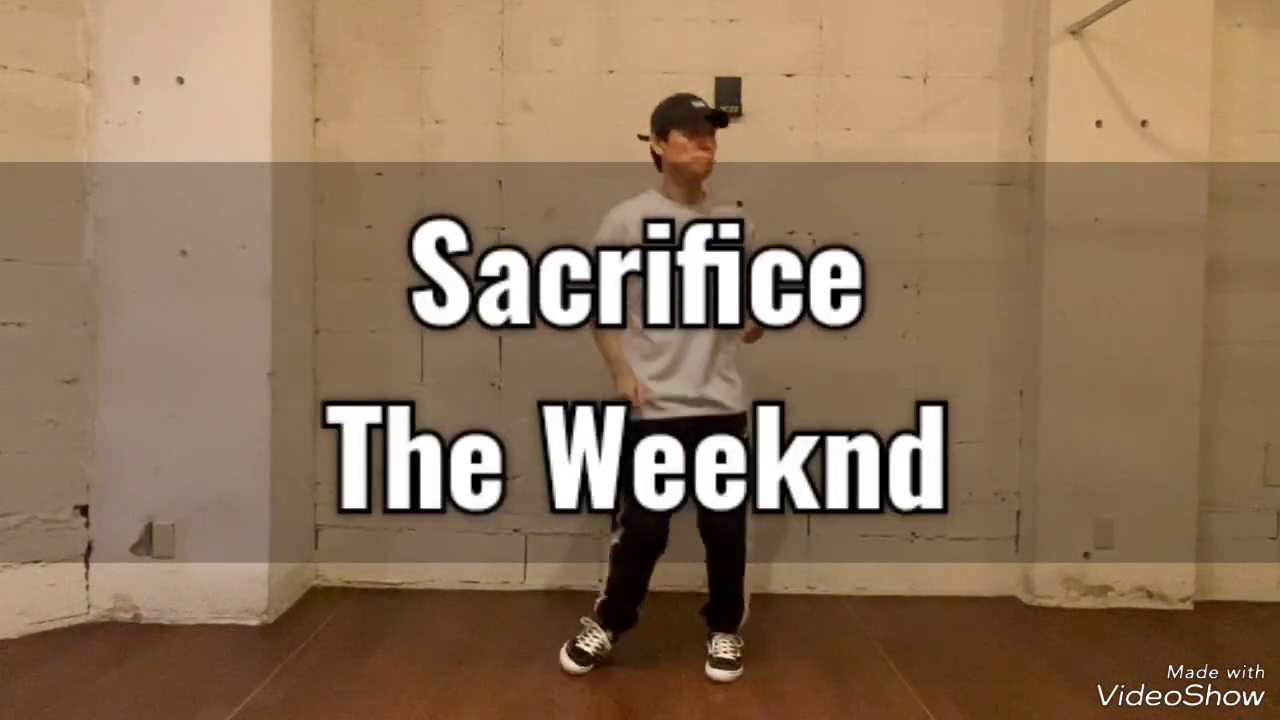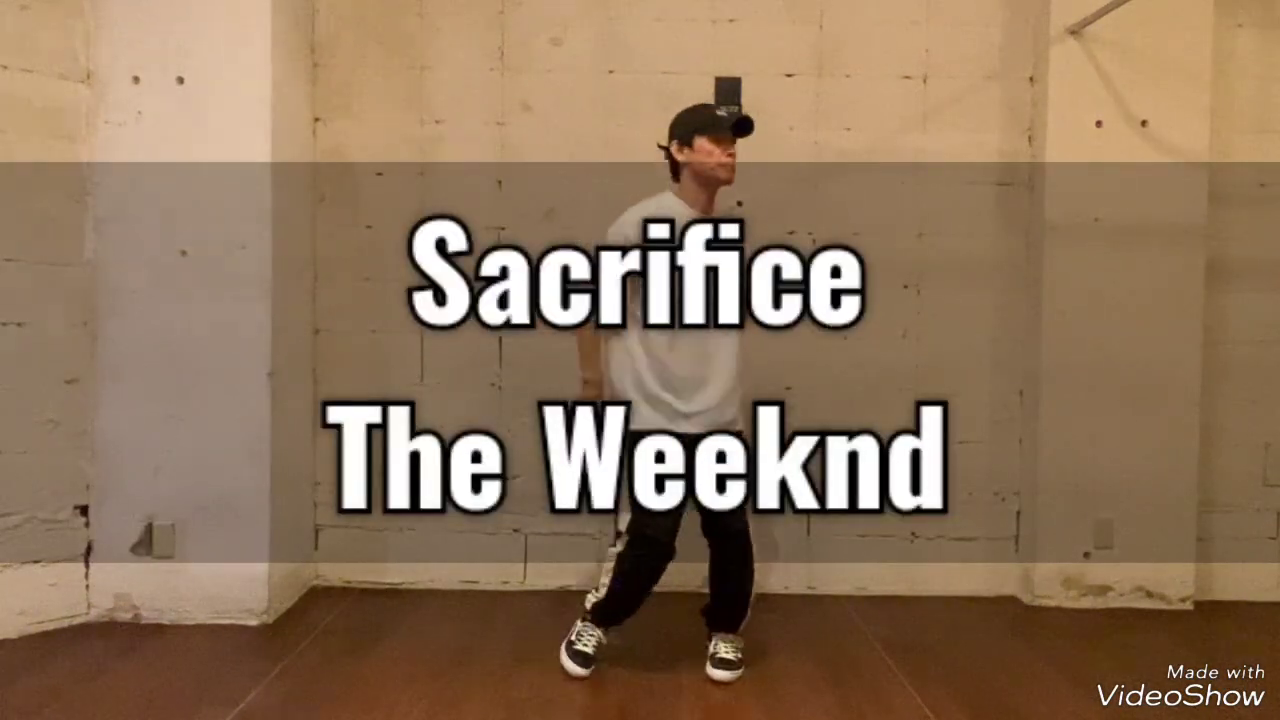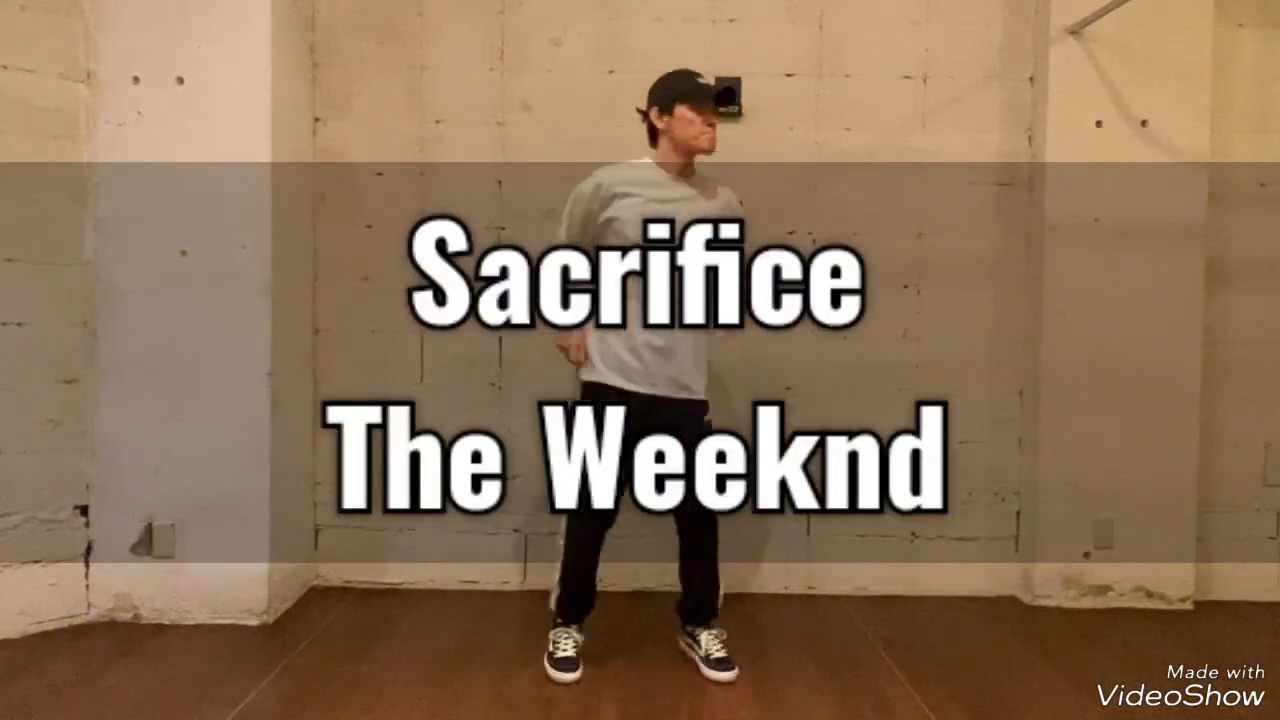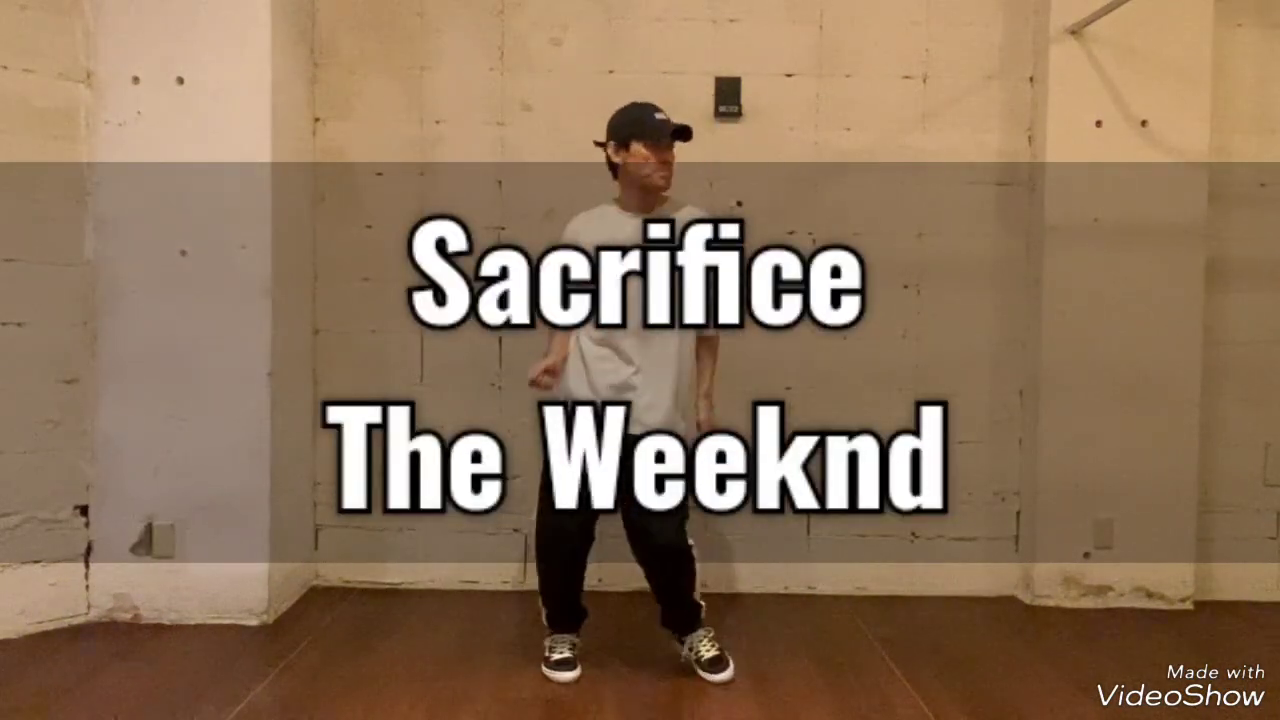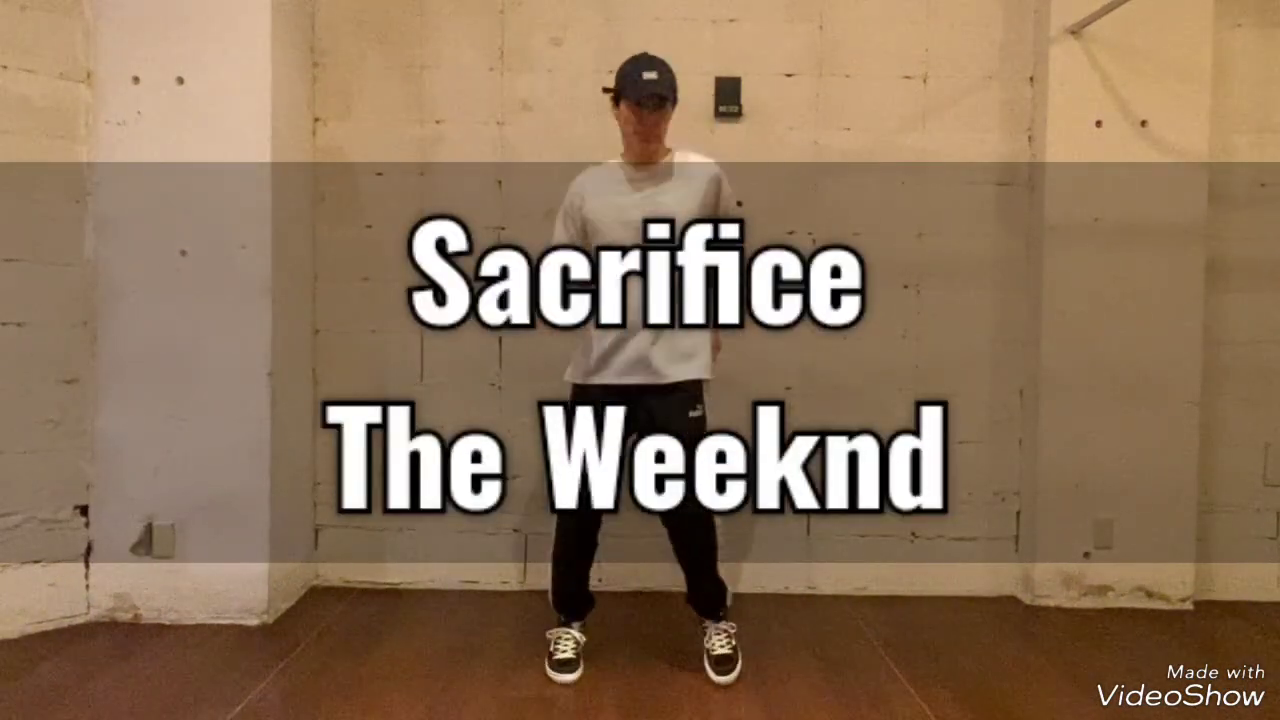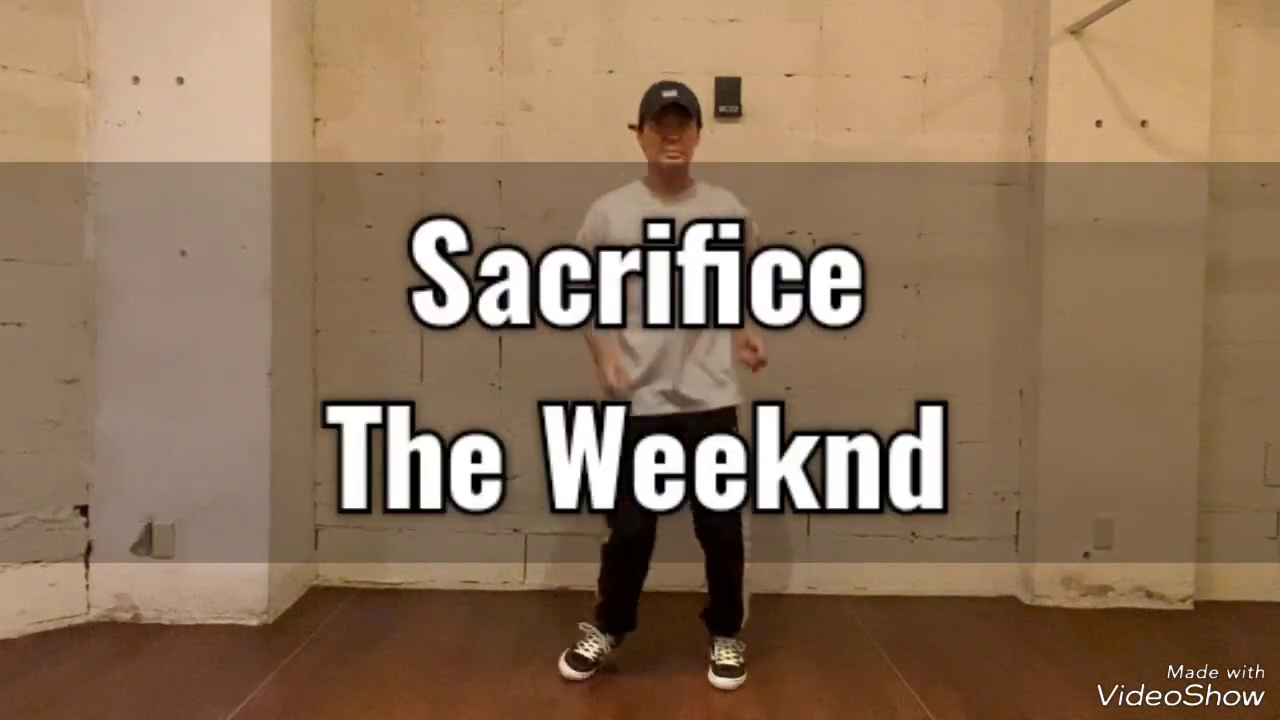
dt=0.2s
person 1, frame 1
left shoulder: (728, 220)
right shoulder: (628, 218)
left wrist: (748, 321)
right wrist: (623, 373)
left hip: (720, 404)
right hip: (654, 407)
left knee: (726, 530)
right knee: (643, 531)
left ankle: (724, 631)
right ankle: (604, 625)
person 1, frame 2
right shoulder: (643, 222)
right wrist: (591, 375)
left hip: (719, 419)
right hip: (658, 418)
left knee: (732, 535)
right knee: (648, 540)
left ankle: (724, 633)
right ankle: (593, 624)
person 1, frame 3
left shoulder: (724, 203)
right shoulder: (609, 184)
right wrist: (571, 330)
left hip: (684, 386)
right hip: (613, 379)
left knee: (699, 511)
right knee: (592, 506)
left ankle: (701, 628)
right ankle: (567, 625)
person 1, frame 4
left shoulder: (697, 226)
right shoulder: (583, 229)
left elbow: (708, 319)
left wrist: (706, 395)
right wrist: (554, 357)
left hip: (656, 418)
right hip: (583, 411)
left knee: (662, 538)
right knee: (561, 532)
left ankle: (691, 631)
right ankle: (563, 633)
person 1, frame 5
left shoulder: (705, 177)
right shoulder: (587, 188)
left wrist: (714, 324)
left hip: (674, 373)
right hip: (598, 374)
left knee: (686, 504)
right knee: (578, 506)
left ankle: (715, 620)
right ankle: (569, 624)
person 1, frame 6
left shoulder: (726, 209)
right shoulder: (609, 211)
left wrist: (747, 339)
right wrist: (605, 361)
left hip: (709, 400)
right hip: (637, 401)
left knee: (721, 528)
right knee: (630, 531)
left ankle: (725, 636)
right ankle: (605, 630)
